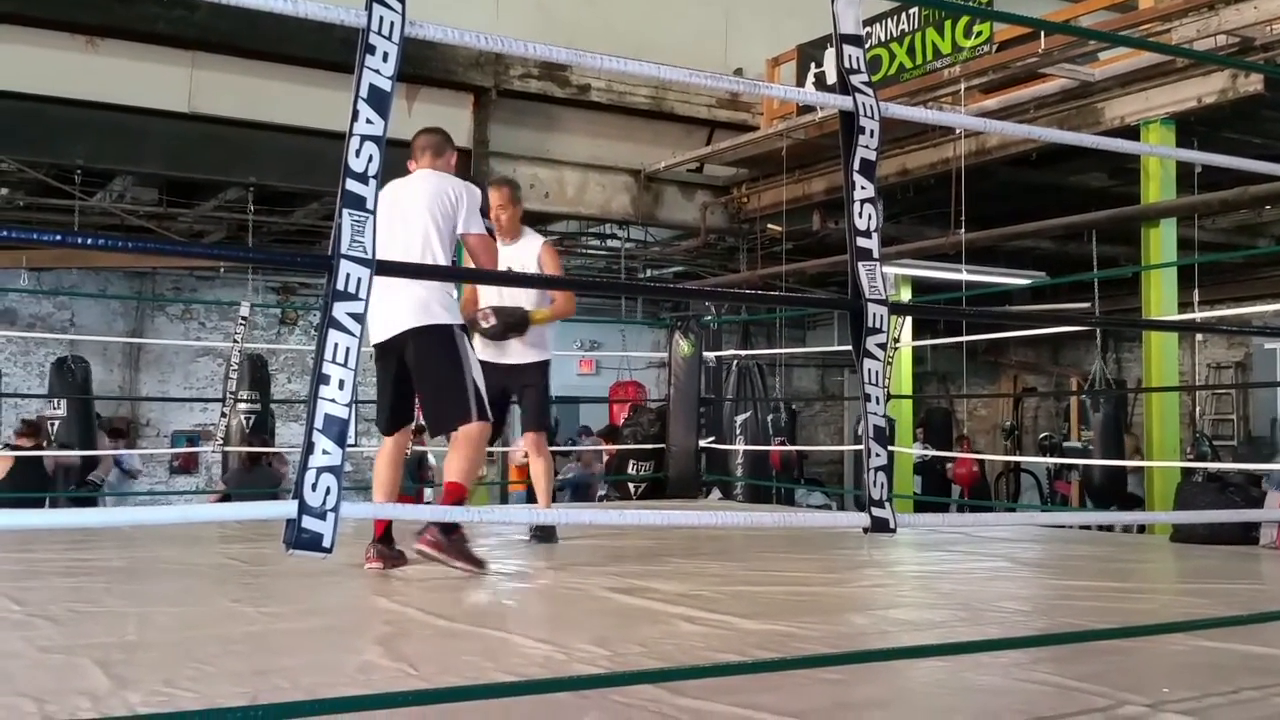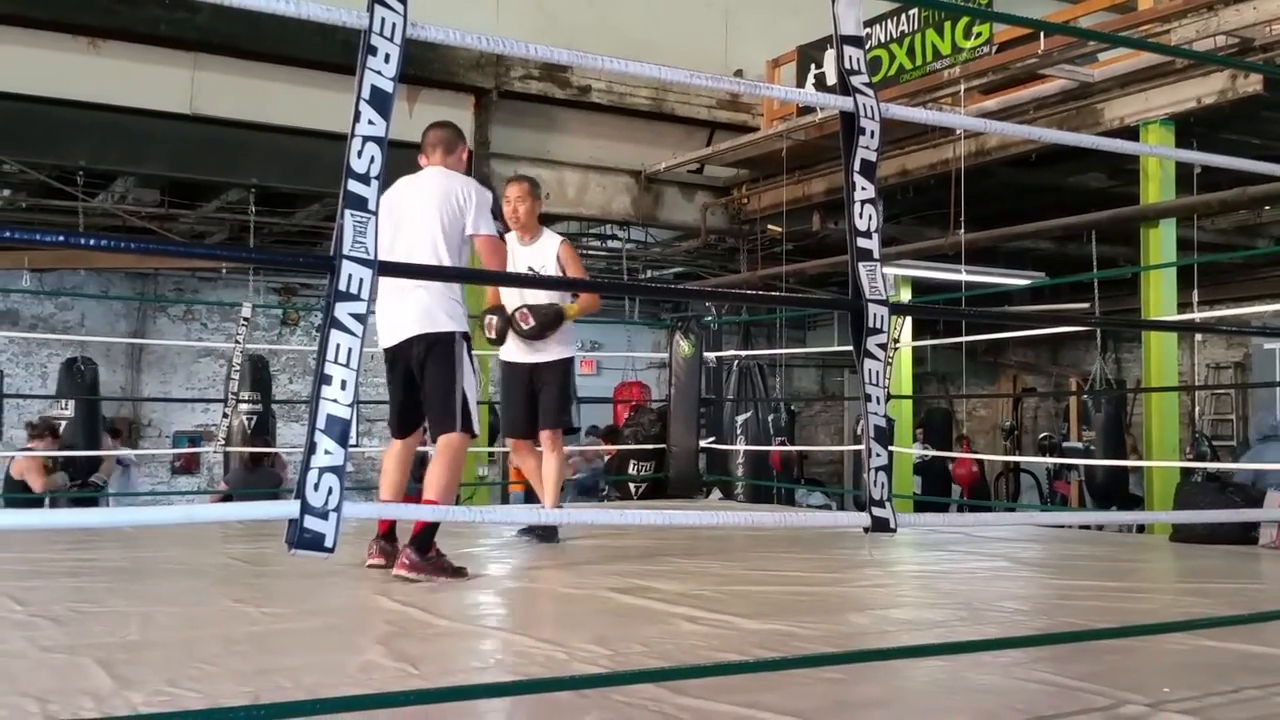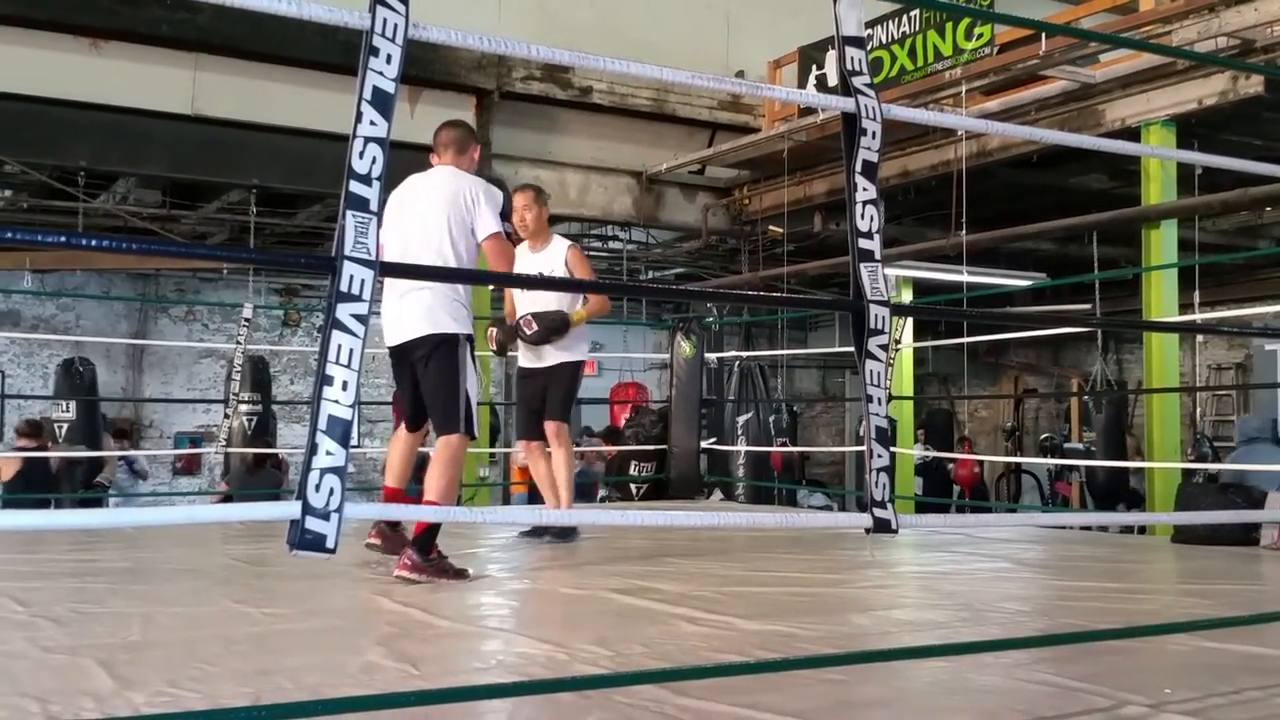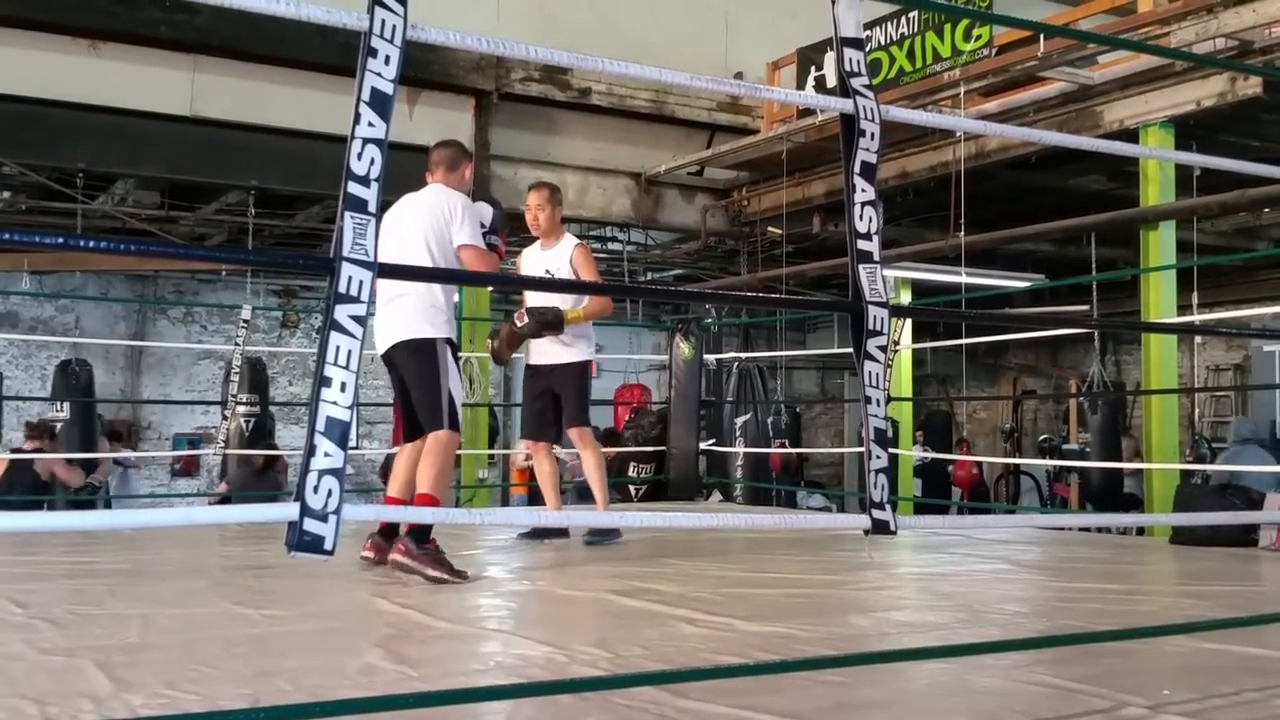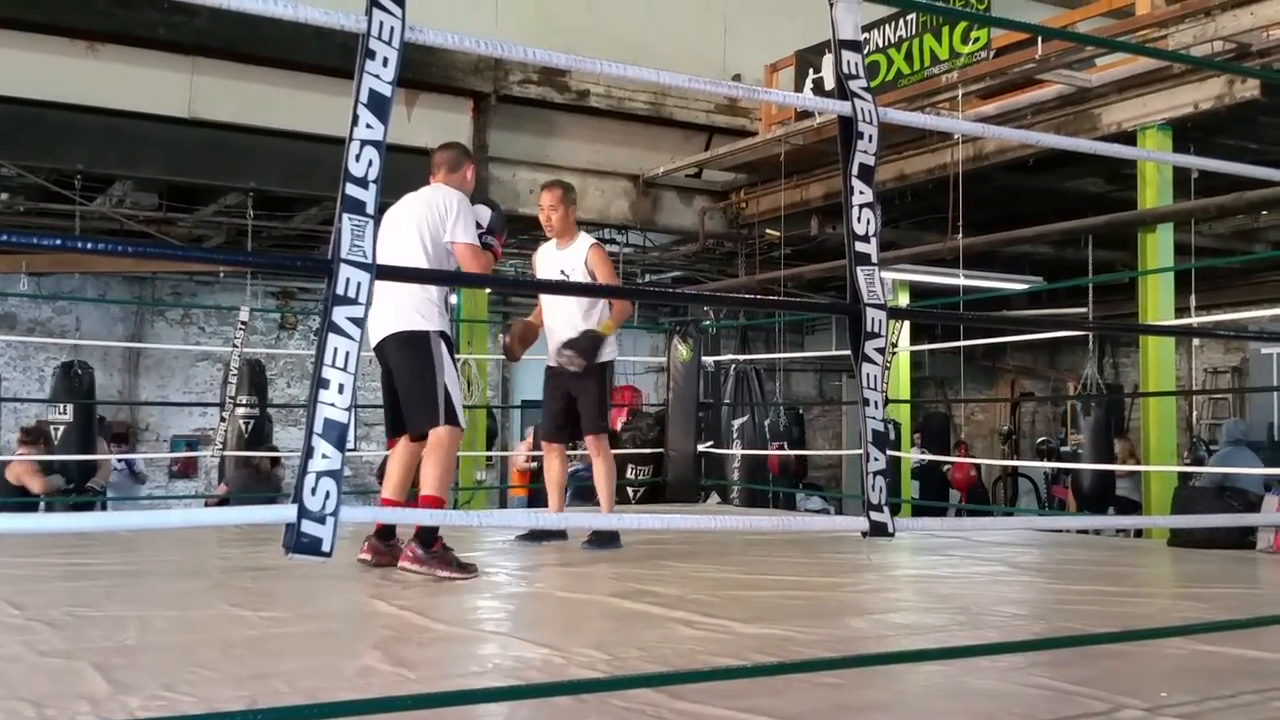
dt=0.3s
person 1, frame 1
left shoulder: (385, 194)
right shoulder: (457, 188)
right elbow: (487, 261)
right wrist: (481, 229)
left hip: (384, 322)
right hip: (431, 316)
left knee: (394, 432)
right knee: (473, 423)
left ankle: (382, 542)
right ankle: (442, 528)
person 1, frame 2
left shoulder: (393, 192)
right shoulder: (466, 188)
left elbow: (375, 262)
right elbow: (495, 264)
right wrist: (492, 232)
left hip: (393, 323)
right hip: (438, 322)
left knee: (404, 433)
right knee: (455, 434)
left ankle: (384, 540)
right ankle: (419, 550)
person 1, frame 3
left shoulder: (402, 190)
right shoulder: (474, 188)
left elbow: (382, 261)
right elbow: (501, 262)
right wrist: (505, 231)
left hip: (398, 323)
right hip: (442, 322)
left knee: (413, 424)
right knee: (454, 434)
left ankle: (386, 523)
right ankle: (420, 550)
person 1, frame 4
left shoulder: (398, 208)
right shoulder: (457, 203)
right elbow: (481, 269)
right wrist: (494, 244)
left hip: (390, 329)
right hip: (425, 329)
left knee: (417, 434)
right knee: (444, 432)
left ankle: (384, 535)
right ankle: (416, 540)
person 1, frame 5
left shoulder: (401, 206)
right shoulder: (453, 200)
right elbow: (475, 267)
right wrist: (492, 244)
left hip: (385, 326)
right hip: (418, 325)
left knee: (410, 436)
right knee: (445, 428)
left ankle: (381, 538)
right ankle: (424, 543)
person 2, frame 1
left shoulder: (540, 248)
left elbow: (567, 303)
right elbow: (469, 299)
left wrist: (527, 318)
right wrist: (465, 319)
left hip: (531, 359)
right hip: (488, 358)
left knee: (534, 439)
left ankle: (544, 519)
person 2, frame 2
left shoulder: (558, 247)
right shoulder: (499, 248)
left elbow: (591, 299)
left wrist: (559, 314)
right wrist: (494, 316)
left hip: (554, 357)
right hip: (514, 359)
left knee: (550, 435)
right knee: (517, 442)
right ankle: (550, 508)
person 2, frame 3
left shoulder: (567, 252)
right shoulder: (512, 259)
left elbow: (600, 302)
left wrist: (565, 320)
left hip: (565, 358)
right hip: (529, 363)
left knee: (555, 427)
right knee: (531, 442)
left ankle: (567, 514)
person 2, frame 4
left shoulder: (575, 251)
right shoulder: (526, 257)
left elbow: (604, 304)
left wrist: (563, 318)
right wrist: (513, 332)
left hip: (572, 359)
right hip: (537, 362)
left knee: (579, 432)
right knee: (537, 443)
person 2, frame 5
left shoulder: (591, 251)
right shoulder: (541, 256)
left elbow: (621, 302)
left wrist: (601, 333)
right wrist: (525, 330)
left hip: (592, 362)
right hip: (557, 364)
left knee: (595, 439)
right knee: (551, 443)
left ankle: (607, 526)
